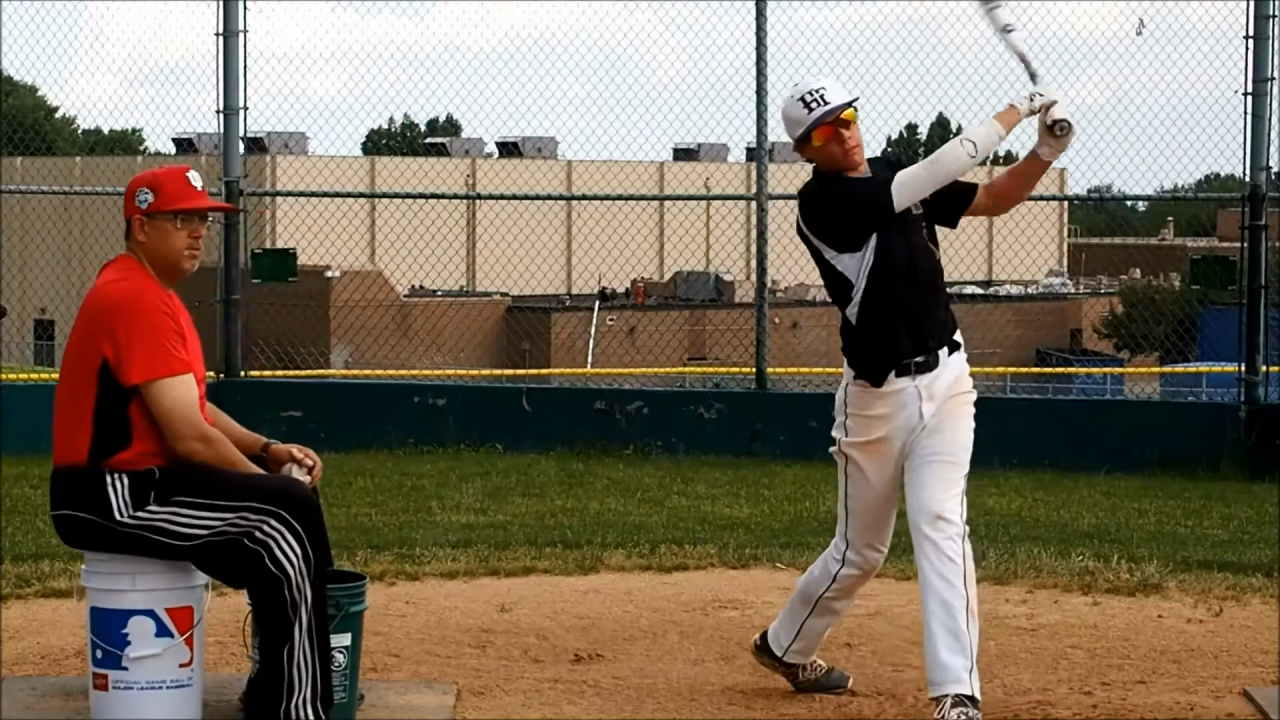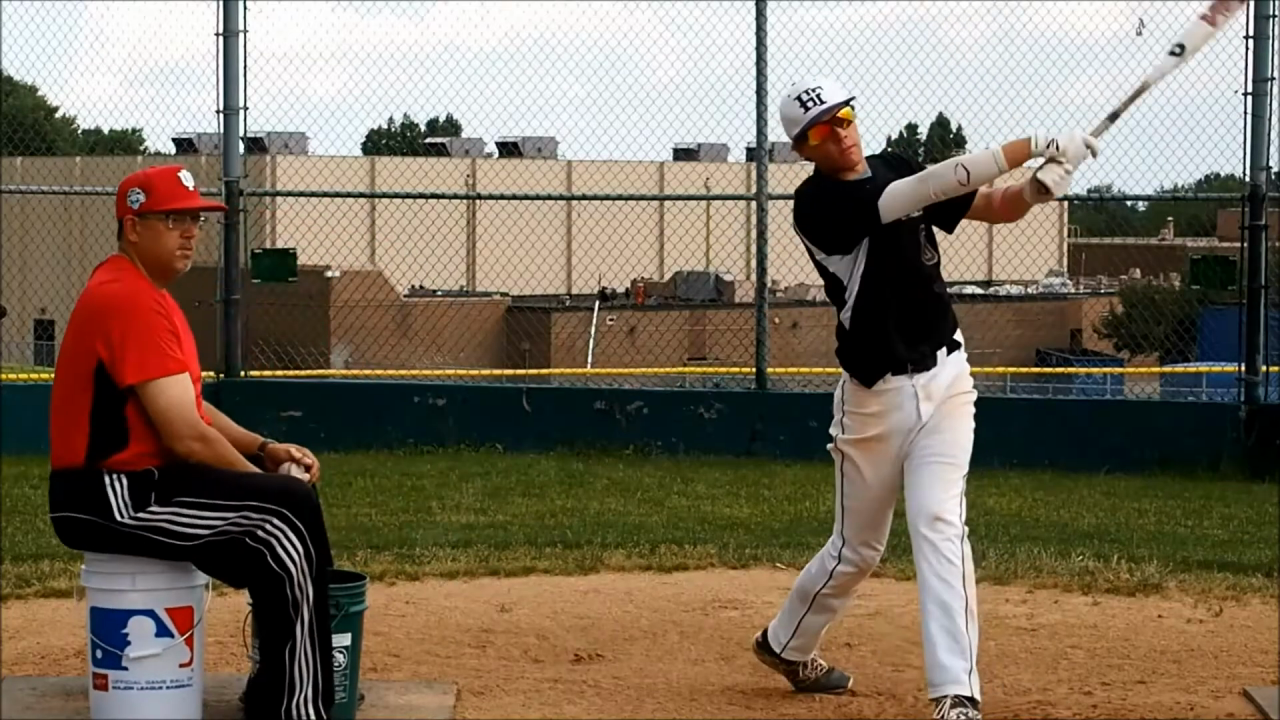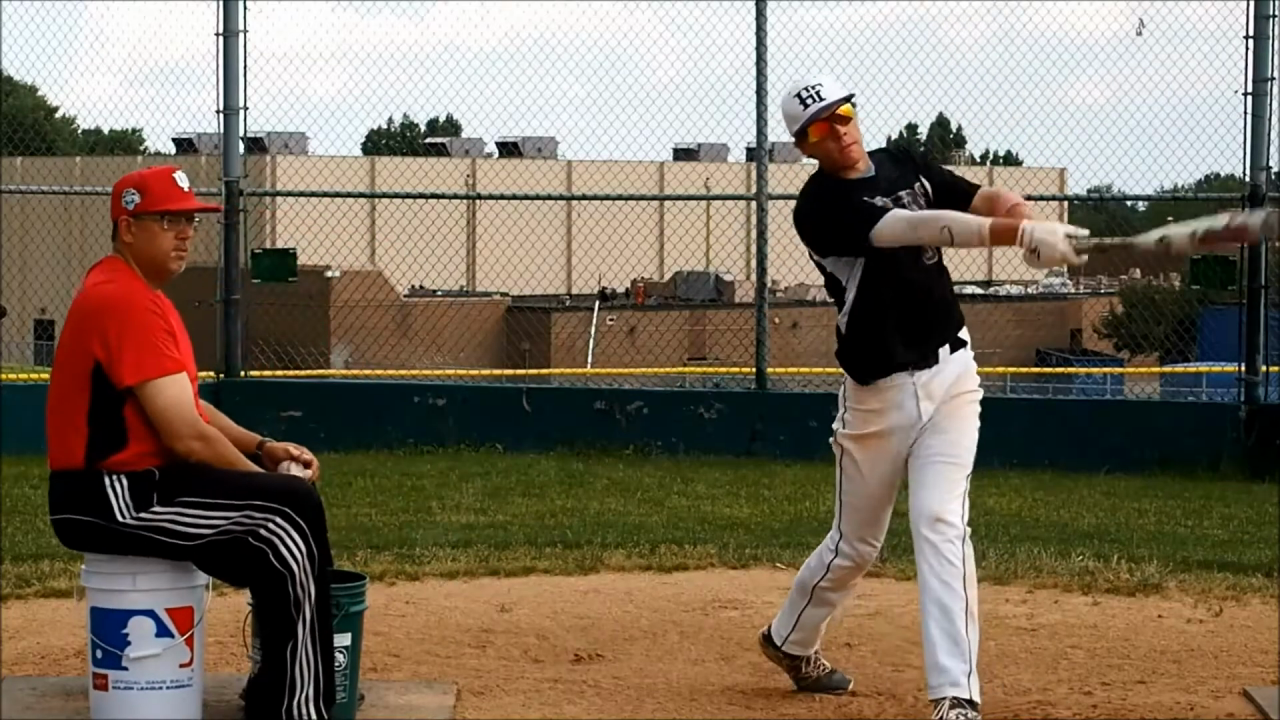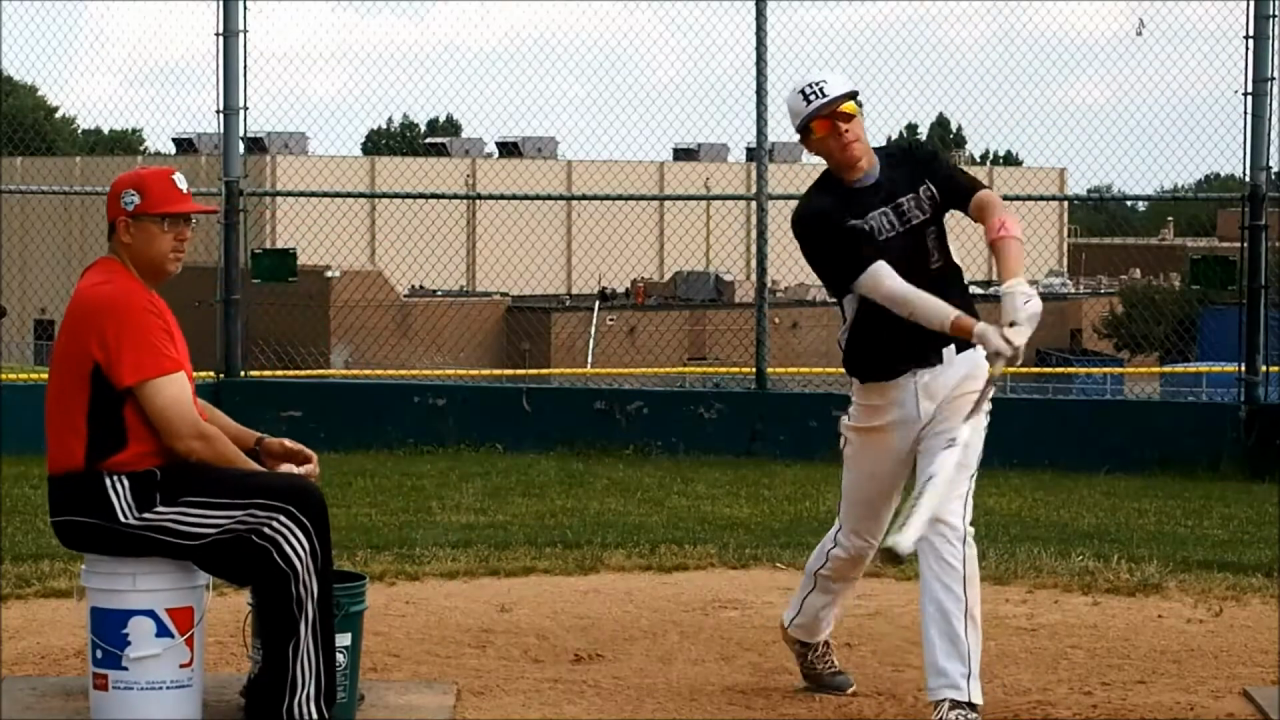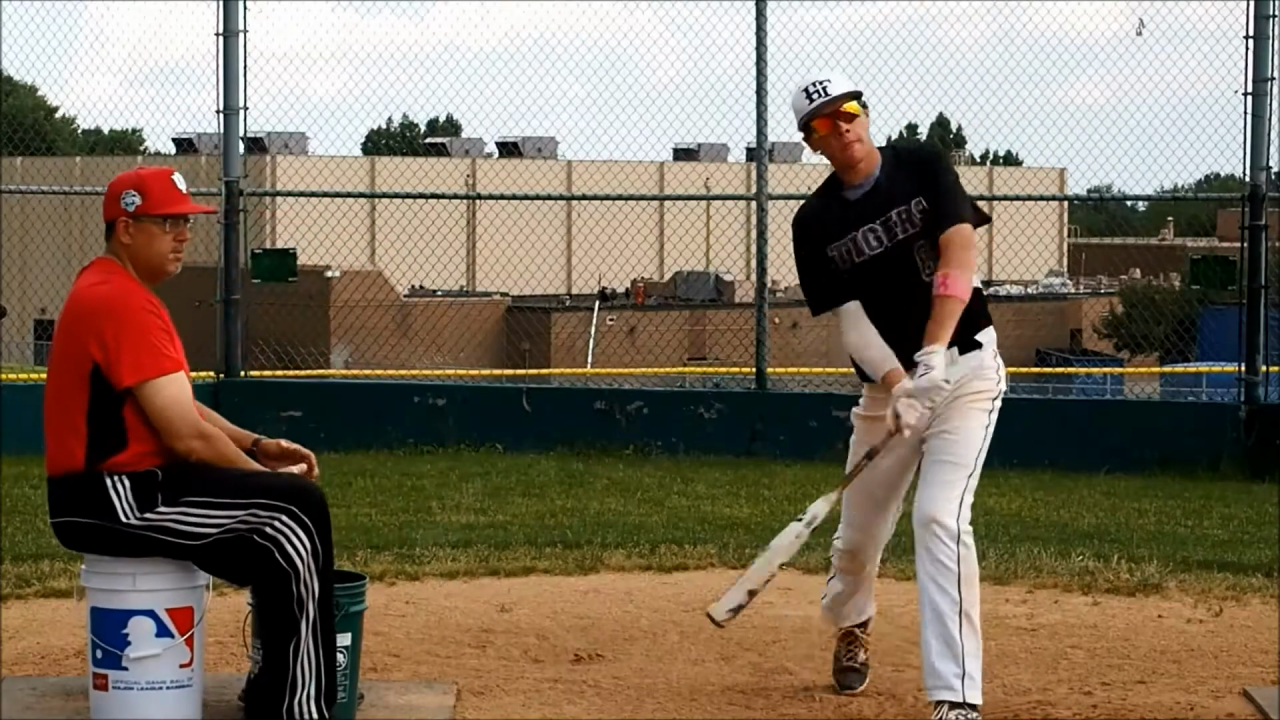
dt=0.1s
person 1, frame 1
left shoulder: (892, 172)
right shoulder: (821, 201)
left elbow: (992, 197)
right elbow: (943, 167)
left wrist: (1044, 152)
right wrist: (1014, 113)
left hip: (945, 378)
right hip: (876, 396)
left knee: (939, 523)
right knee: (859, 550)
right ankle: (783, 645)
person 1, frame 2
left shoulder: (897, 168)
right shoulder: (816, 203)
left elbow: (993, 206)
right elbow: (930, 187)
left wrist: (1040, 184)
right wrist: (1031, 147)
left hip: (946, 379)
right hip: (876, 396)
left knee: (939, 524)
right knee: (856, 548)
right ankle: (783, 643)
person 1, frame 3
left shoulder: (904, 164)
right shoulder: (816, 209)
left elbow: (992, 203)
right elbow: (917, 228)
left wrist: (1032, 226)
right wrist: (1020, 238)
left hip: (948, 377)
right hip: (876, 393)
left knee: (942, 524)
right knee: (853, 544)
right ankle: (788, 640)
person 1, frame 4
left shoulder: (914, 159)
right shoulder: (817, 214)
left elbow: (991, 208)
right elbow: (887, 289)
left wrist: (1015, 284)
right wrist: (972, 328)
left hip: (956, 374)
right hip: (881, 392)
left knee: (944, 523)
right knee: (855, 538)
right ankle: (806, 631)
person 1, frame 5
left shoulder: (924, 163)
right shoulder: (814, 222)
left elbow: (961, 253)
right elbow: (849, 321)
left wrist: (934, 353)
right wrist: (893, 390)
left hip: (966, 368)
right hip: (888, 384)
left knee: (940, 519)
right knee: (858, 534)
right ankle: (851, 626)
person 2, frame 1
left shoulder: (151, 292)
right shoulder: (136, 300)
left elbow: (192, 406)
right elbow: (191, 439)
left wrist: (267, 449)
right wrist: (268, 481)
left hip: (134, 481)
right hip: (106, 497)
left knee: (293, 495)
right knee: (288, 514)
person 2, frame 2
left shoulder: (146, 293)
right shoulder: (129, 300)
left elbow: (189, 407)
right elbow: (188, 439)
left wrist: (264, 449)
right wrist: (267, 482)
left hip: (131, 482)
right hip: (105, 498)
left knee: (291, 494)
right knee: (289, 513)
person 2, frame 3
left shoulder: (136, 292)
right shoulder: (126, 301)
left elbow: (187, 405)
right elbow: (187, 437)
left wrist: (261, 447)
right wrist: (269, 482)
left hip: (125, 483)
right hip: (105, 498)
left knee: (291, 497)
right knee: (292, 509)
person 2, frame 4
left shoulder: (130, 293)
right shoulder: (123, 301)
left elbow: (185, 406)
right elbow: (188, 437)
left wrist: (260, 445)
right wrist: (270, 482)
left hip: (120, 485)
right hip: (106, 499)
left knee: (290, 493)
right knee: (295, 508)
person 2, frame 5
left shoulder: (115, 292)
right shoulder: (122, 302)
left elbow: (181, 406)
right elbow: (188, 437)
left wrist: (257, 445)
right wrist: (270, 480)
left hip: (115, 488)
right hip: (109, 500)
left knee: (289, 498)
right knee: (297, 507)
